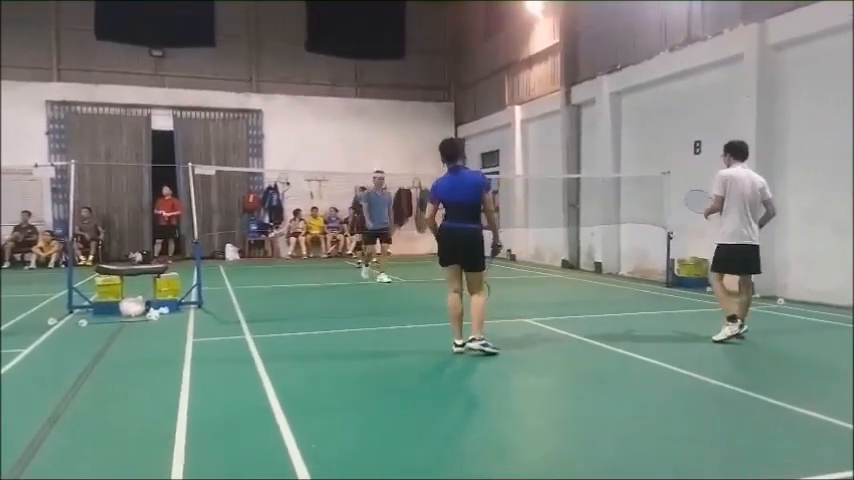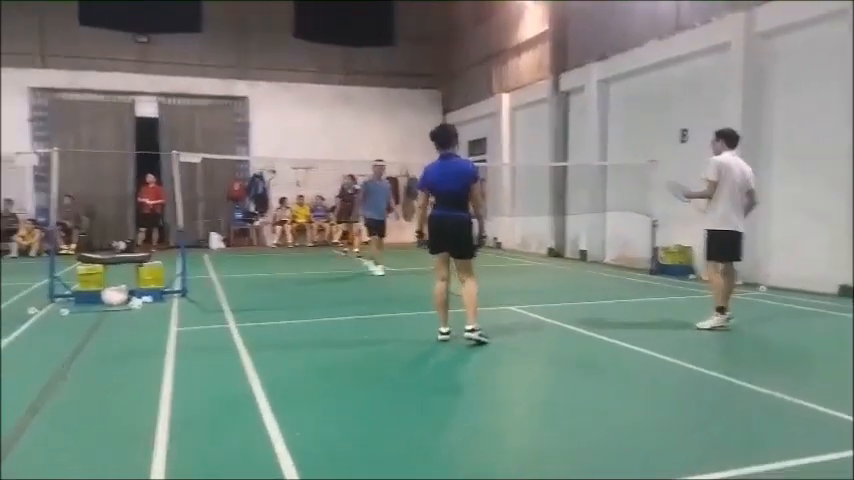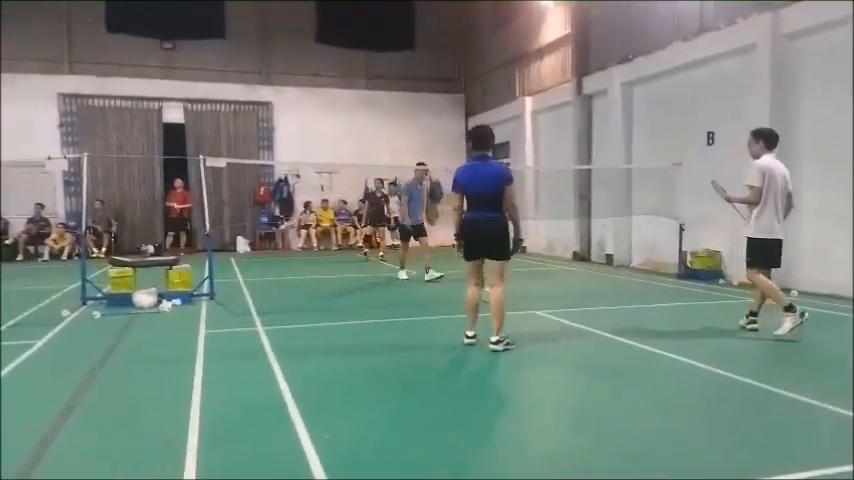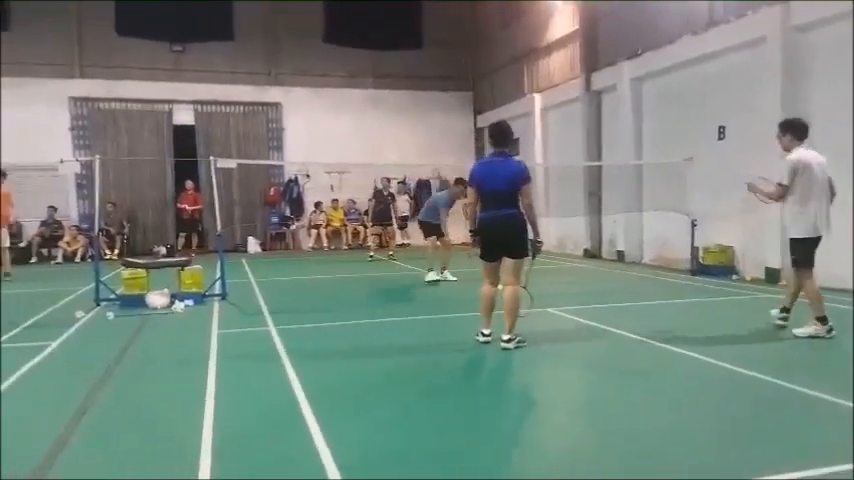
dt=0.4s
person 1, frame 1
left shoulder: (439, 184)
right shoulder: (479, 179)
left elbow: (429, 218)
right elbow: (490, 212)
left wrist: (440, 237)
right wrist: (496, 239)
left hip: (448, 236)
right hip: (471, 236)
left knee: (454, 290)
right knee: (477, 291)
left ankle: (458, 340)
right ankle: (476, 337)
person 1, frame 2
left shoulder: (429, 171)
right shoulder: (468, 167)
left elbow: (422, 206)
right elbow: (476, 203)
left wrist: (419, 230)
right wrist: (481, 230)
left hip: (437, 225)
right hip: (461, 225)
left knee: (442, 278)
right knee: (468, 278)
left ankle: (443, 328)
right ankle: (472, 326)
person 1, frame 3
left shoulder: (461, 172)
right shoulder: (502, 170)
left elbow: (457, 208)
right elbow: (511, 205)
left wrist: (458, 235)
right wrist: (517, 233)
left hip: (471, 228)
right hip: (496, 228)
left knee: (474, 283)
right knee: (497, 284)
left ankle: (470, 332)
right ankle: (496, 337)
person 1, frame 4
left shoulder: (478, 168)
right shoulder: (519, 168)
left elbow: (472, 203)
right elbow: (528, 204)
left wrist: (473, 230)
right wrist: (536, 235)
left hip: (488, 226)
right hip: (513, 226)
left knee: (489, 281)
right knee: (511, 283)
left ankle: (485, 330)
right ankle: (508, 336)
person 2, frame 1
left shoulder: (724, 175)
right shoulder: (758, 180)
left elbow: (717, 206)
right elbow: (771, 211)
left wrist: (707, 211)
left hip: (730, 238)
right hip: (751, 240)
left knee: (716, 278)
right knee: (745, 282)
left ankle: (732, 321)
right ankle: (740, 323)
person 2, frame 2
left shoulder: (717, 161)
right shoulder: (745, 167)
left elbow: (710, 192)
right elbow: (752, 201)
left wrist: (691, 195)
left hip: (719, 224)
right hip: (736, 226)
left knee: (712, 268)
right knee: (728, 268)
left ankle: (721, 314)
right ankle: (723, 312)
person 2, frame 3
left shoulder: (759, 165)
right shoulder: (782, 169)
left elbow: (755, 198)
right elbow: (790, 203)
left wrist: (734, 199)
left hip: (760, 230)
right hip: (775, 231)
left knee: (753, 274)
right knee: (763, 274)
left ankle: (792, 311)
right ankle: (752, 316)
person 2, frame 4
left shoulder: (793, 159)
right shoulder: (818, 158)
left elbow: (778, 195)
right elbow: (832, 192)
left wrist: (757, 189)
left hip: (802, 227)
right hip: (816, 225)
left knee: (805, 274)
right knee: (799, 270)
left ankle: (822, 324)
right ankle: (785, 311)
